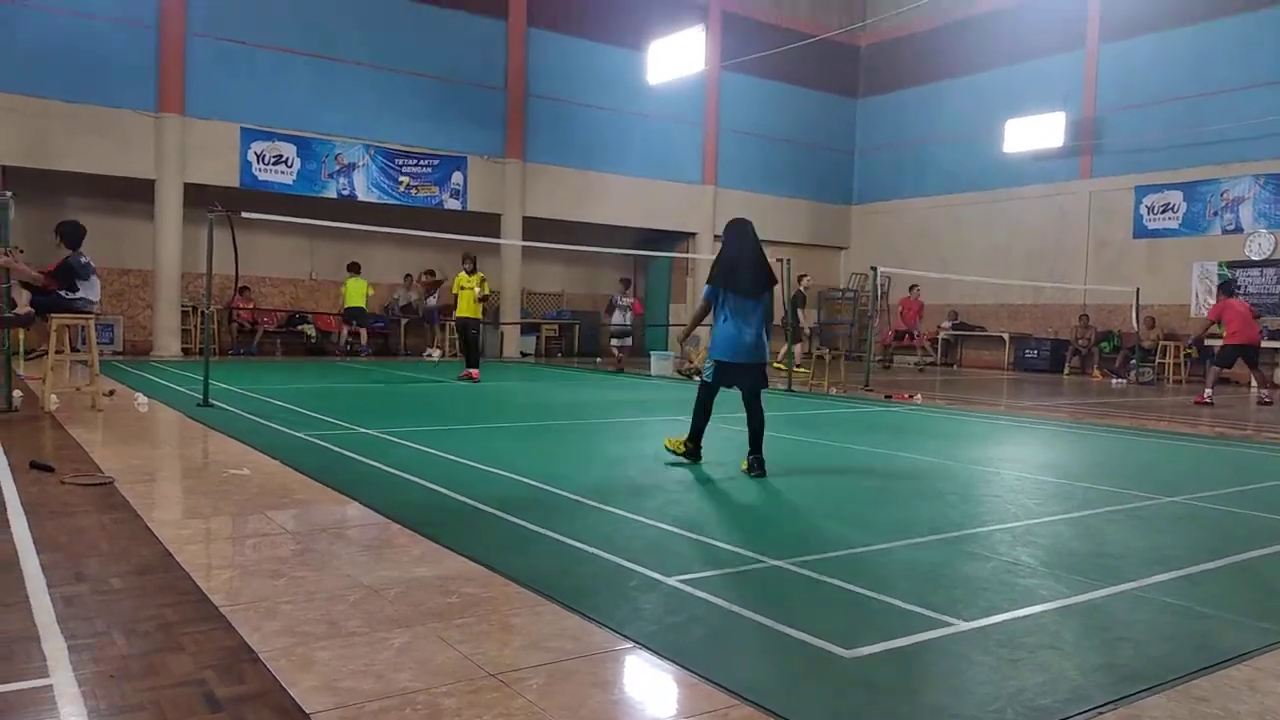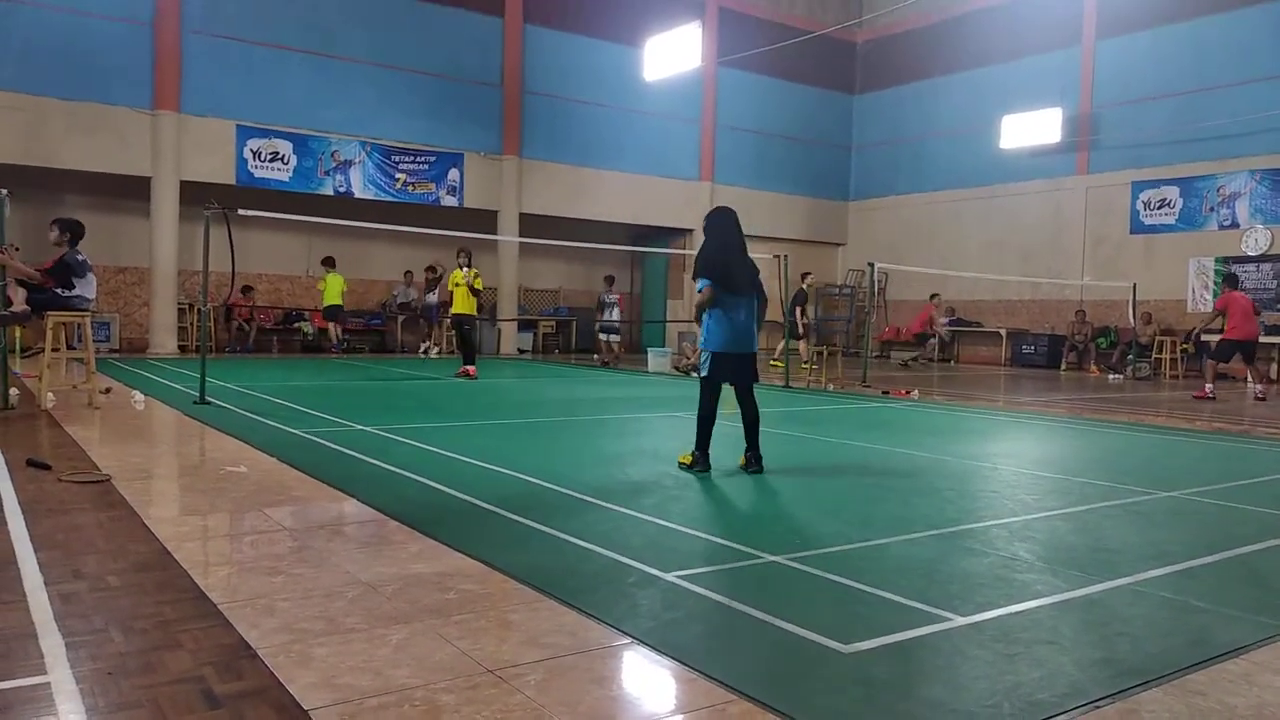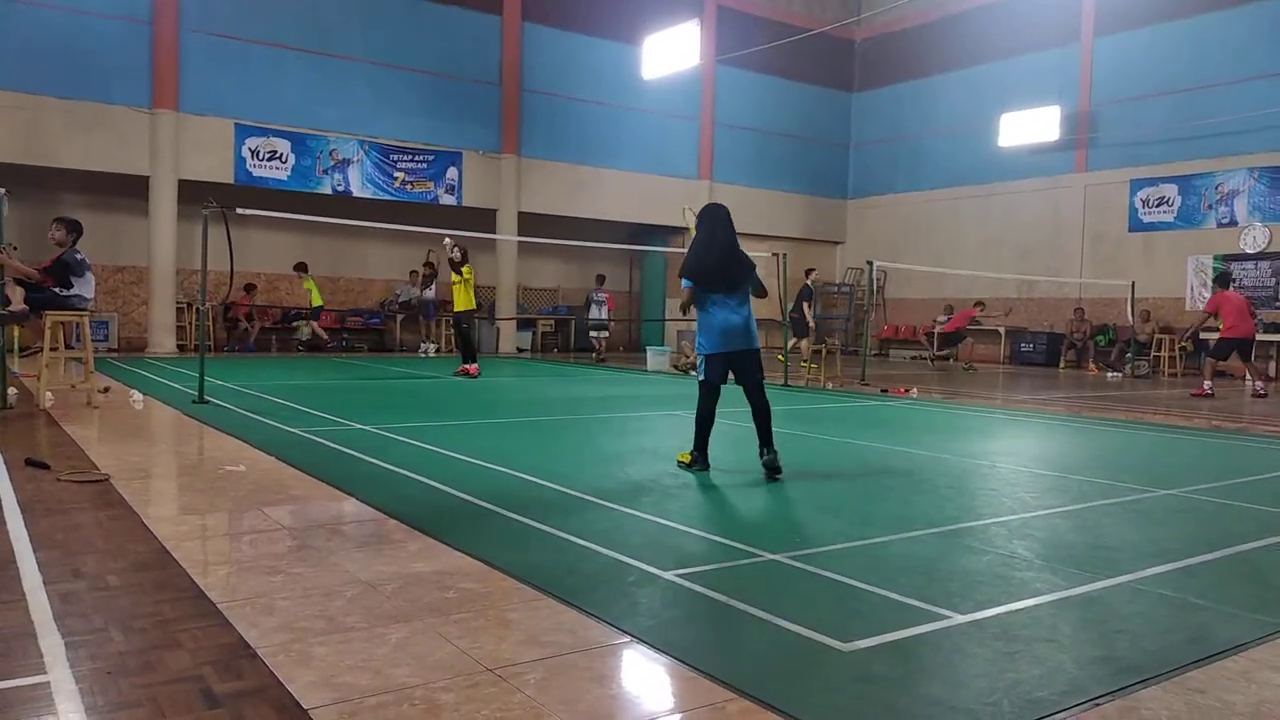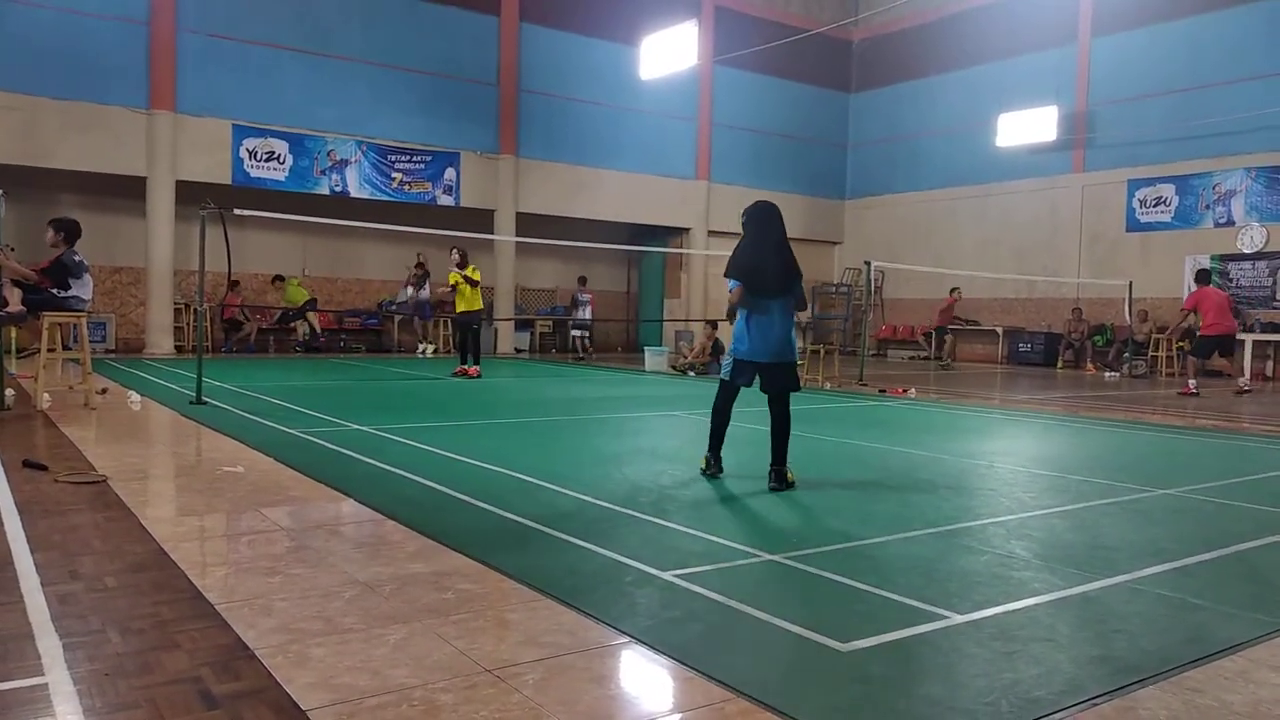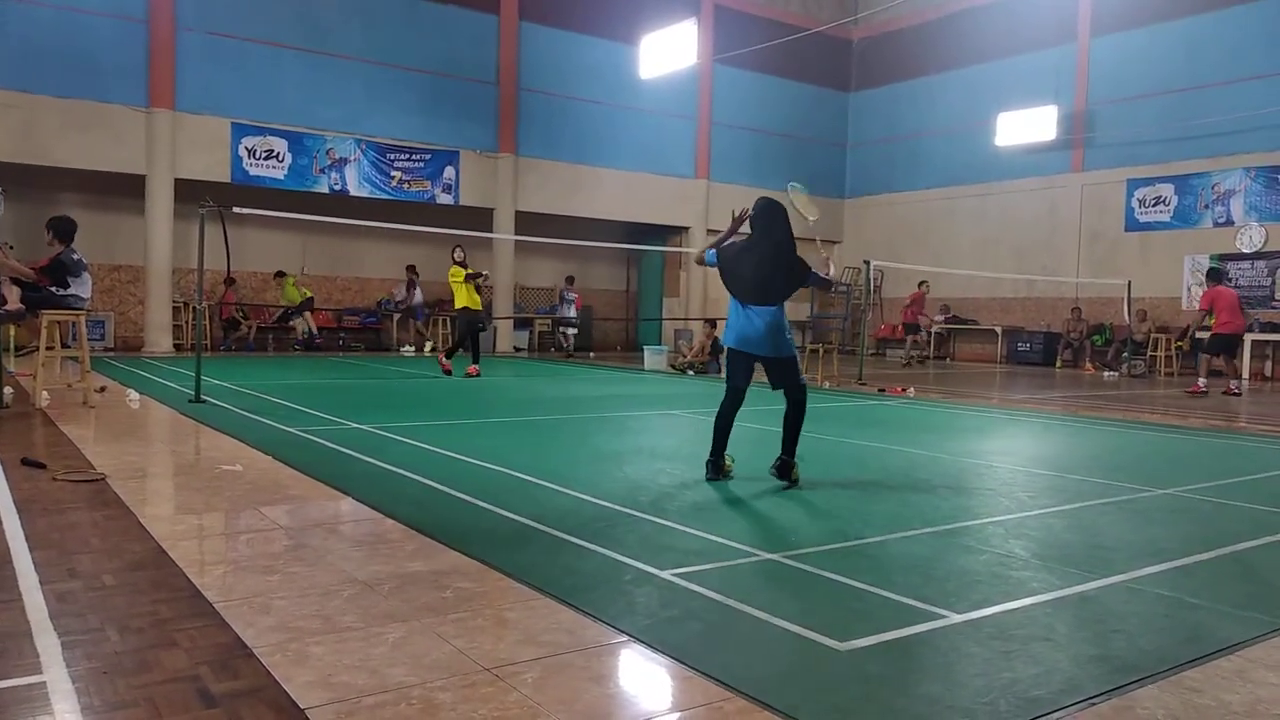
dt=0.5s
person 1, frame 1
left shoulder: (722, 269)
right shoulder: (762, 274)
left elbow: (704, 307)
right elbow: (768, 314)
left wrist: (686, 332)
right wrist: (766, 344)
left hip: (724, 345)
right hip: (754, 347)
left knee: (706, 393)
right knee: (752, 400)
left ankle: (692, 447)
right ankle: (755, 458)
person 1, frame 2
left shoulder: (708, 258)
right shoulder: (746, 263)
left elbow: (707, 295)
right elbow: (762, 300)
left wrist: (698, 311)
left hip: (718, 338)
right hip: (746, 340)
left knee: (709, 396)
right knee: (746, 397)
left ankle: (700, 455)
right ankle: (753, 456)
person 1, frame 3
left shoulder: (696, 259)
right shoulder: (740, 259)
left elbow: (687, 298)
right elbow: (761, 292)
left wrist: (684, 305)
left hip: (713, 337)
right hip: (744, 336)
left knee: (708, 396)
right knee: (756, 395)
left ankle: (699, 455)
right ankle: (768, 451)
person 1, frame 4
left shoulder: (744, 256)
right shoulder: (787, 261)
left elbow: (736, 300)
right elbow: (801, 304)
left wrist: (731, 309)
left hip: (748, 344)
right hip: (781, 346)
left knee: (725, 397)
right knee: (779, 407)
left ankle: (713, 459)
right ankle: (777, 471)
person 1, frame 5
left shoulder: (736, 252)
right shoulder: (788, 260)
left elbow: (699, 258)
right elbow: (826, 284)
left wrist: (729, 232)
right wrist: (830, 266)
left hip: (740, 338)
right hip: (775, 339)
left knee: (732, 399)
right knee: (796, 398)
left ankle: (715, 462)
right ankle: (785, 462)
